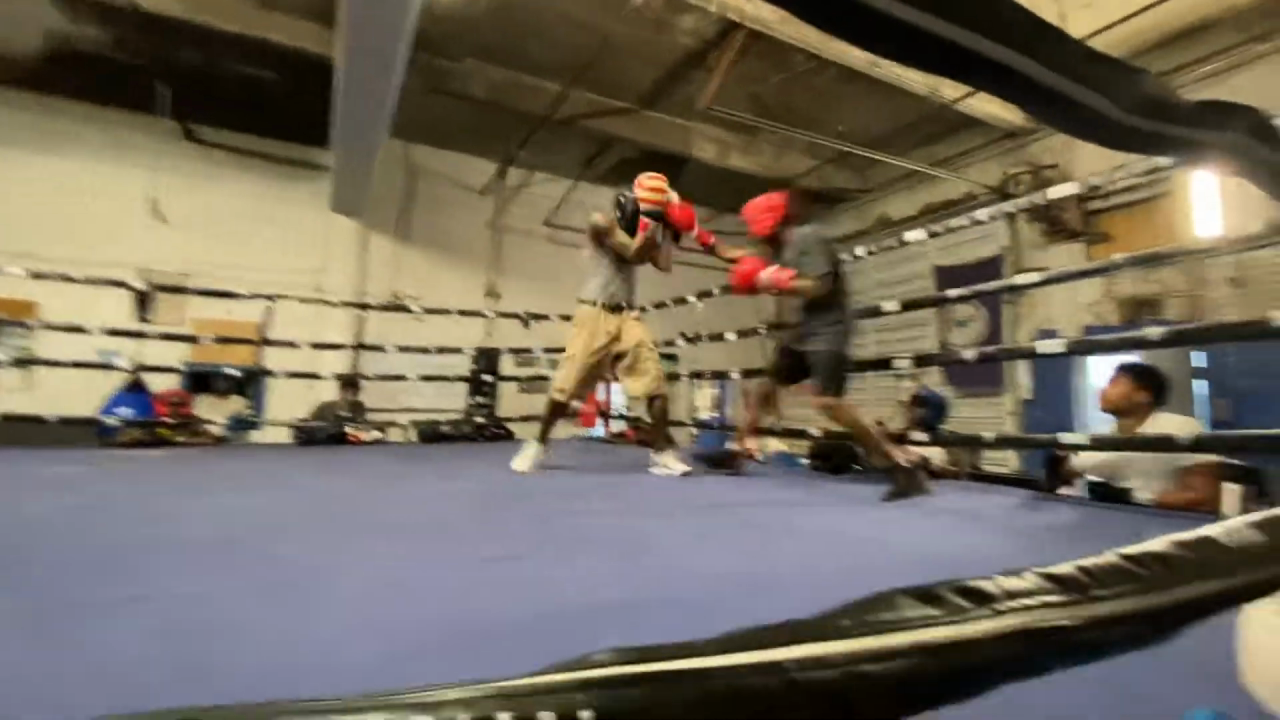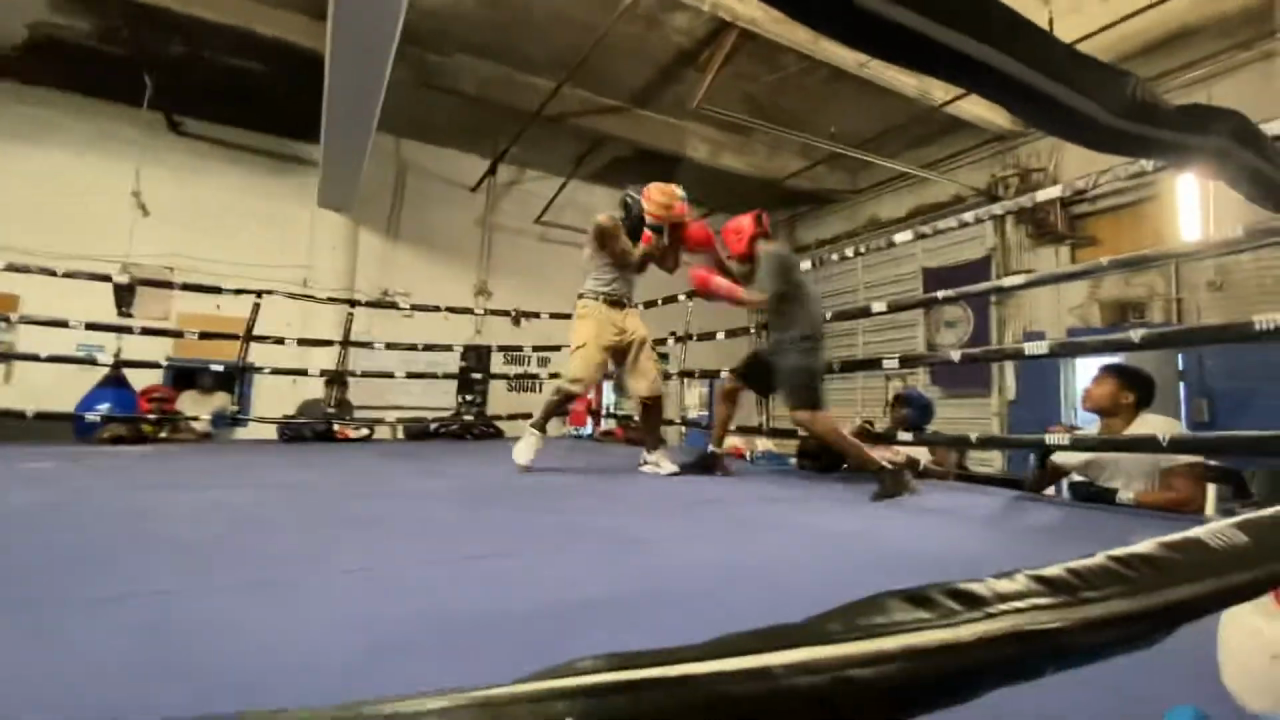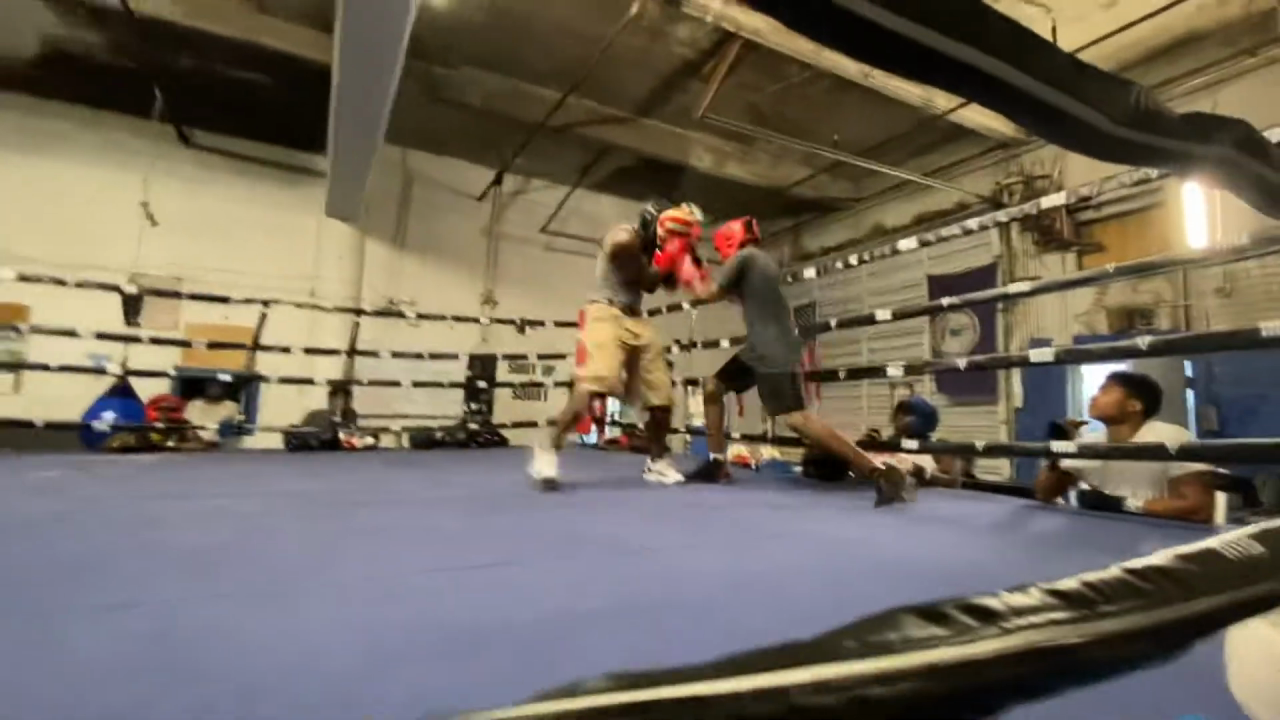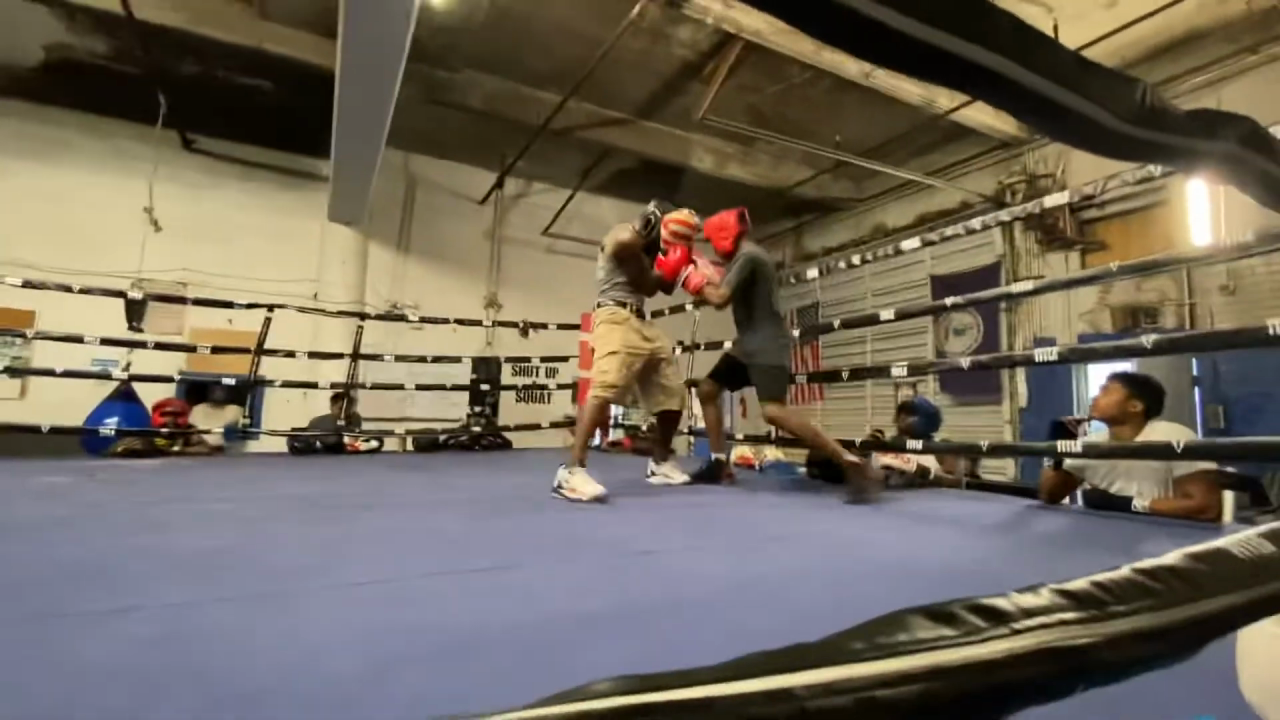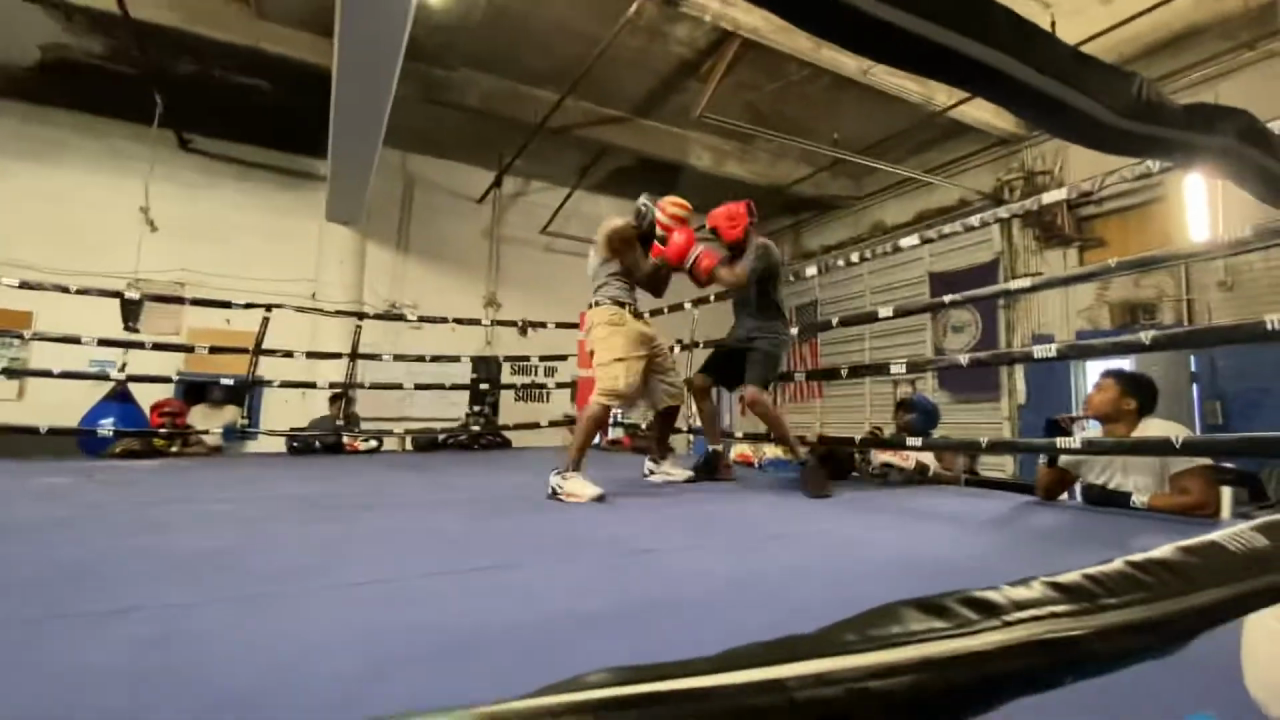
dt=0.1s
person 1, frame 1
left shoulder: (641, 232)
right shoulder: (601, 224)
left elbow: (665, 265)
right elbow: (634, 254)
left wrist: (669, 225)
right wrist: (648, 217)
left hip: (627, 318)
right hip: (595, 314)
left knee: (654, 383)
right knee: (567, 387)
left ankle: (663, 452)
right ankle: (537, 444)
person 1, frame 2
left shoulder: (639, 234)
right shoulder: (606, 224)
left elbow: (669, 264)
right elbow: (636, 262)
left wrist: (673, 225)
right wrist: (654, 228)
left hip: (626, 312)
right hip: (595, 308)
left knee: (651, 383)
right knee: (579, 379)
left ankle: (653, 452)
right ankle: (536, 430)
person 1, frame 3
left shoulder: (639, 241)
right shoulder: (624, 240)
left elbow: (665, 280)
right elbow: (646, 284)
left wrist: (680, 247)
right wrist: (667, 249)
left hip: (634, 319)
right hip: (605, 315)
left knee: (660, 391)
right knee: (597, 380)
left ankle: (657, 460)
right ankle: (549, 449)
person 1, frame 4
left shoulder: (644, 242)
right shoulder: (625, 239)
left elbow: (666, 287)
right elbow: (647, 287)
left wrist: (679, 254)
right wrist: (668, 254)
left hip: (641, 322)
right hip: (616, 318)
left knee: (673, 395)
right knee: (606, 386)
left ankle: (660, 462)
right ankle: (572, 470)
person 1, frame 5
left shoulder: (640, 242)
right shoulder: (619, 230)
left elbow: (657, 290)
right elbow: (644, 280)
right wrist: (663, 244)
left hip: (634, 320)
right hip: (611, 317)
left knee: (671, 390)
right knee: (611, 390)
left ankle: (658, 460)
right ankle: (566, 474)
person 2, frame 1
left shoulder: (809, 236)
right shoulder: (785, 244)
left elbow: (819, 287)
right elbow: (753, 268)
left wrist: (773, 277)
left hip: (828, 331)
right hip: (804, 332)
left knee: (828, 402)
right knee: (764, 389)
left ankle: (904, 468)
person 2, frame 2
left shoulder: (772, 255)
right shoulder: (762, 259)
left elbow: (761, 300)
right elbow: (737, 282)
left wrist: (719, 285)
left hip: (798, 346)
right hip: (779, 345)
left knee: (805, 416)
right knee: (726, 389)
left ankle: (887, 471)
right ankle: (714, 456)
person 2, frame 3
left shoulder: (745, 258)
right shoulder: (758, 261)
left elbow: (707, 292)
left wrist: (687, 271)
left hip: (775, 353)
right hip: (757, 349)
left knee: (797, 419)
right knee: (712, 389)
right ankle: (717, 463)
person 2, frame 4
left shoulder: (748, 256)
right shoulder: (743, 258)
left elbow: (720, 298)
right elbow: (720, 283)
left wrist: (691, 279)
right wrist: (700, 265)
left hip: (767, 348)
right hip: (748, 345)
left knee: (774, 412)
right knee: (707, 390)
left ankle: (850, 464)
right ankle: (719, 463)
person 2, frame 5
left shoulder: (762, 247)
right shoulder: (737, 254)
left elbow: (735, 280)
right elbow: (704, 281)
left wrist: (696, 256)
right wrist: (683, 257)
left hip: (766, 337)
right hip: (741, 335)
left knee: (753, 396)
right knee: (698, 384)
left ankle: (803, 461)
right ankle: (718, 457)
